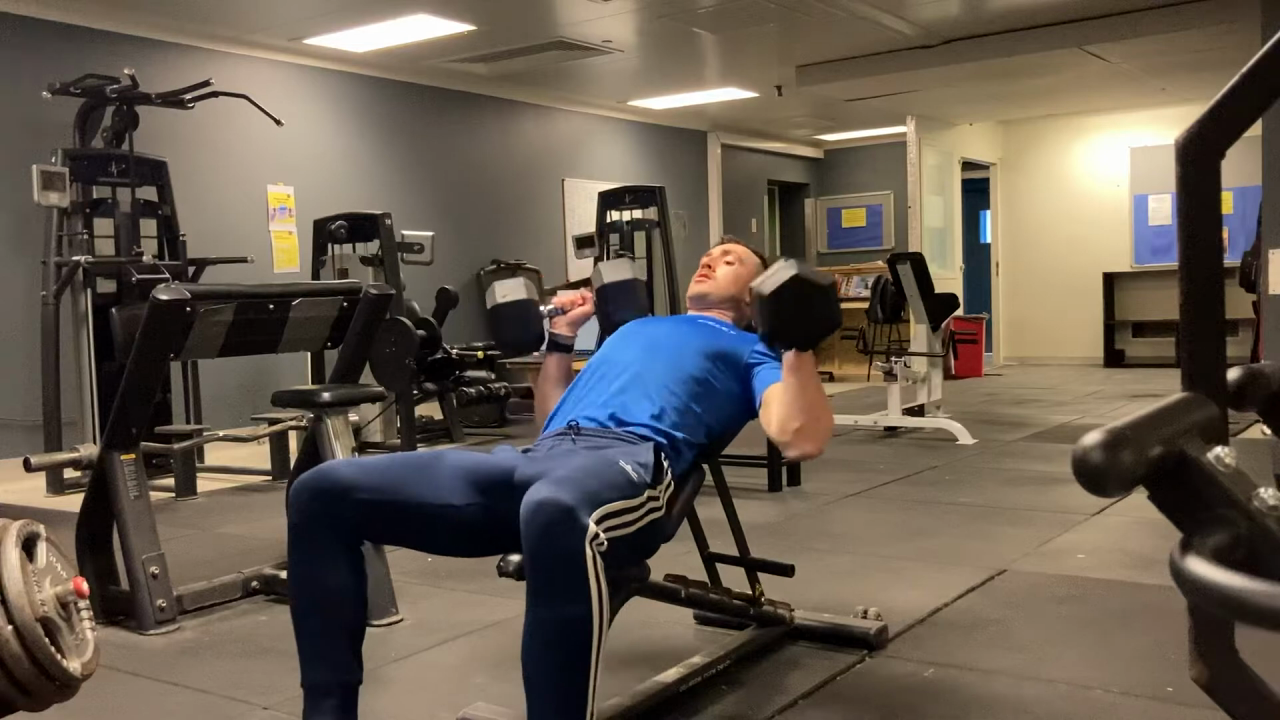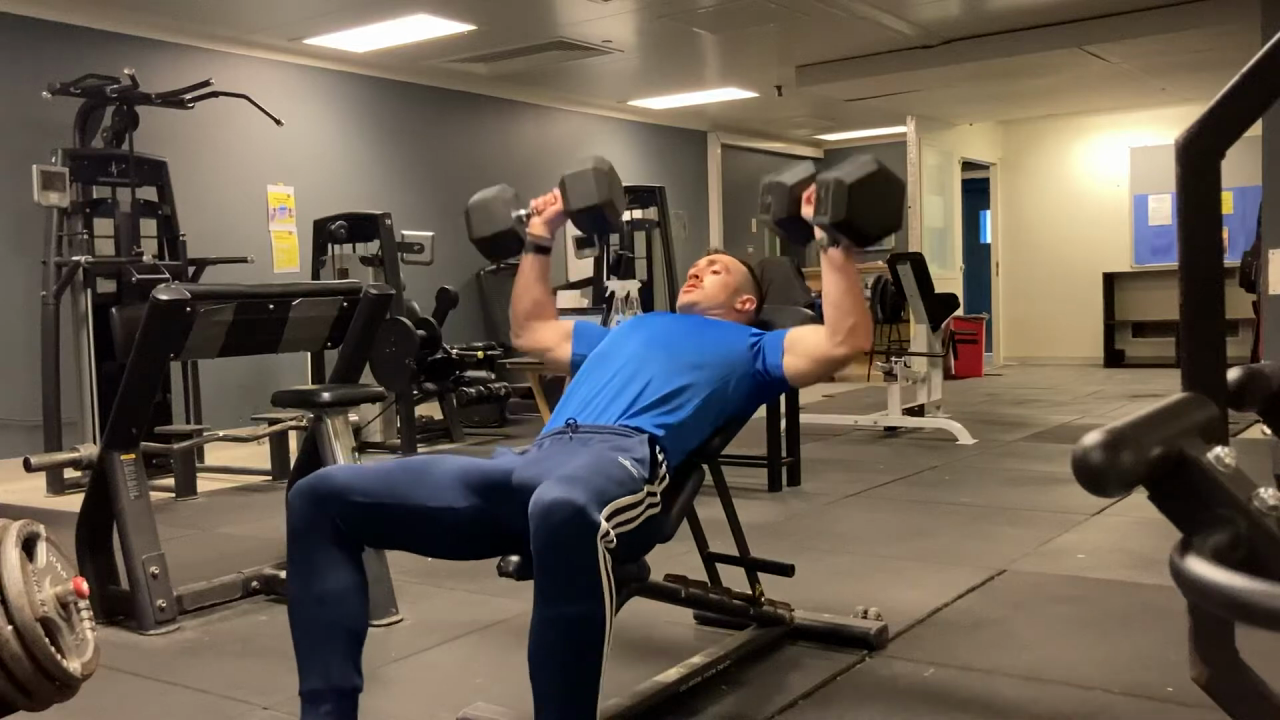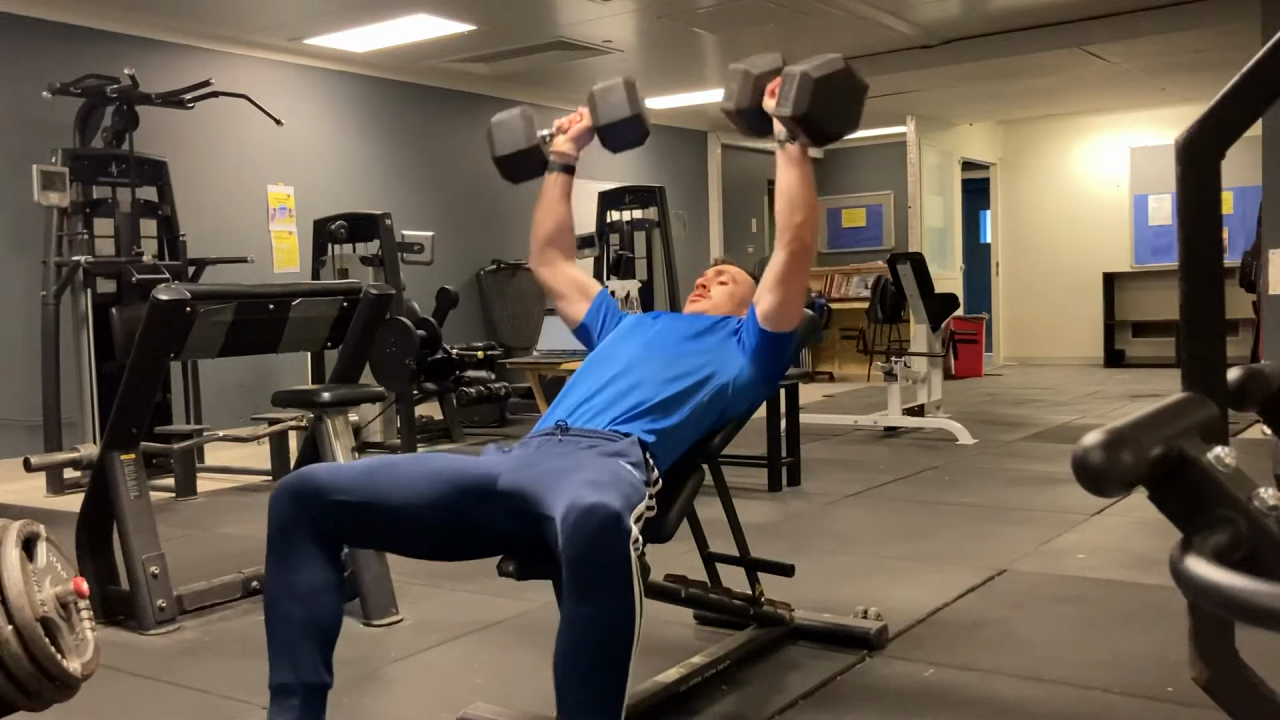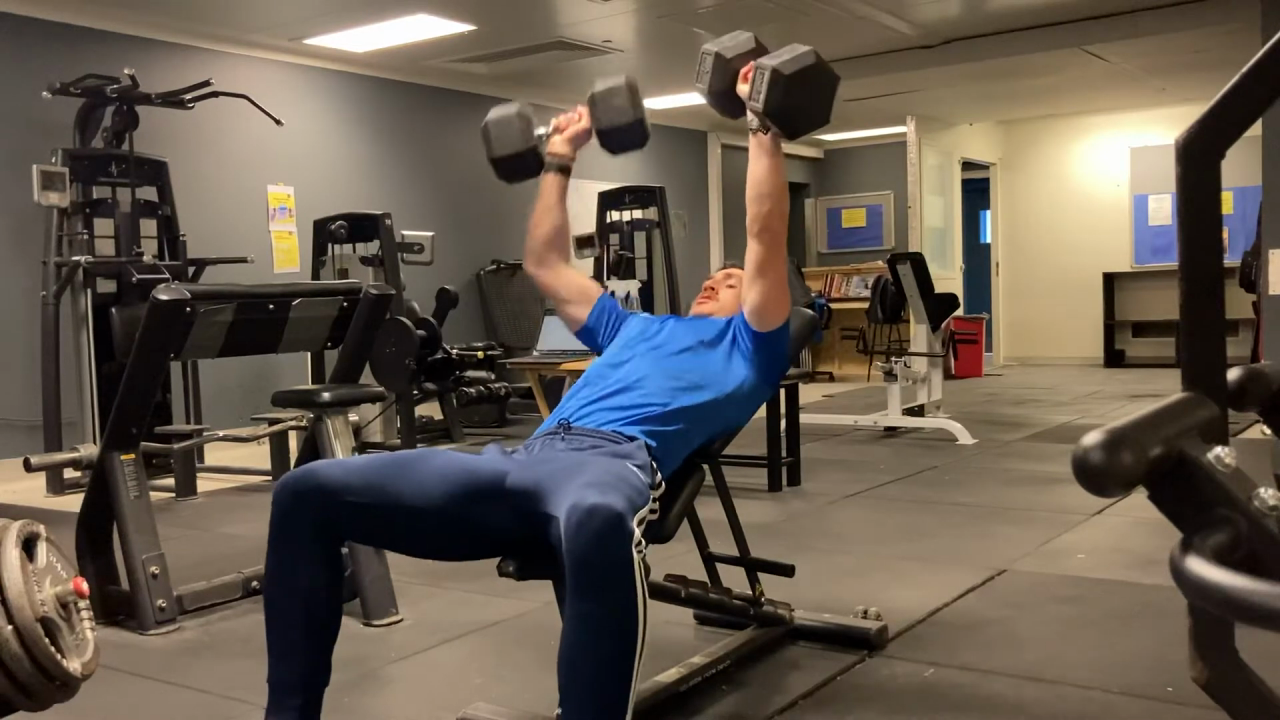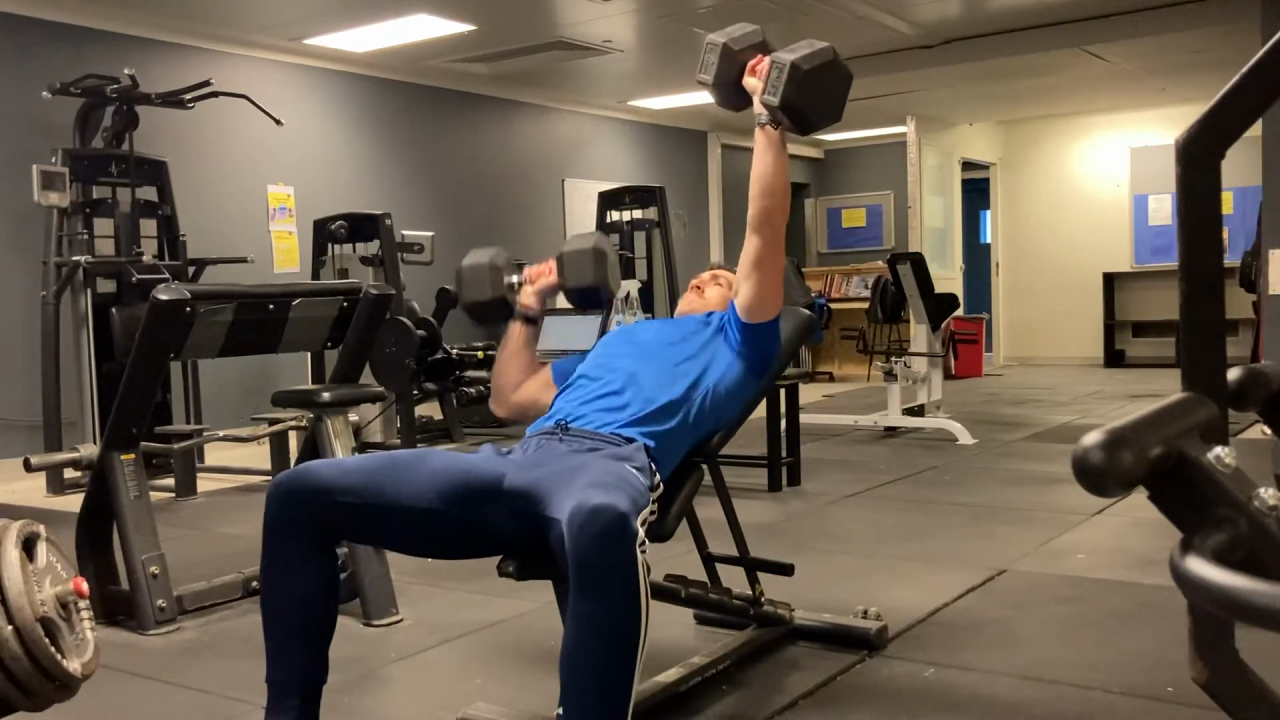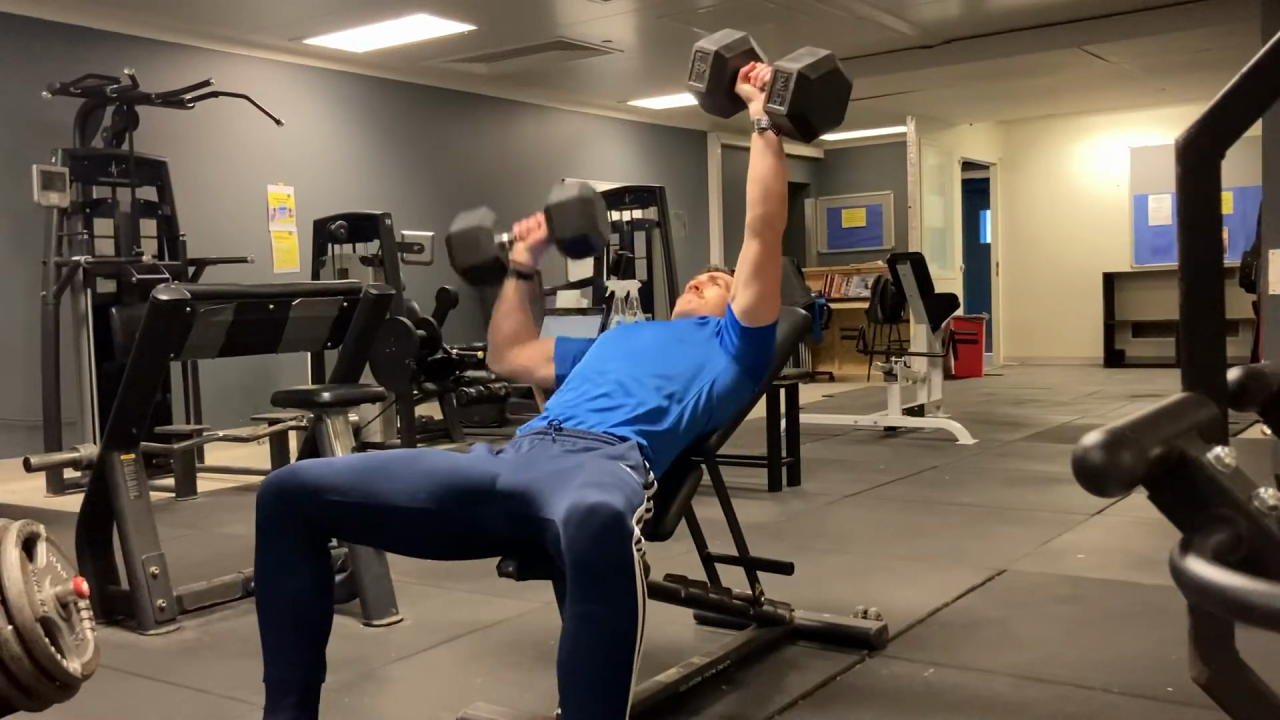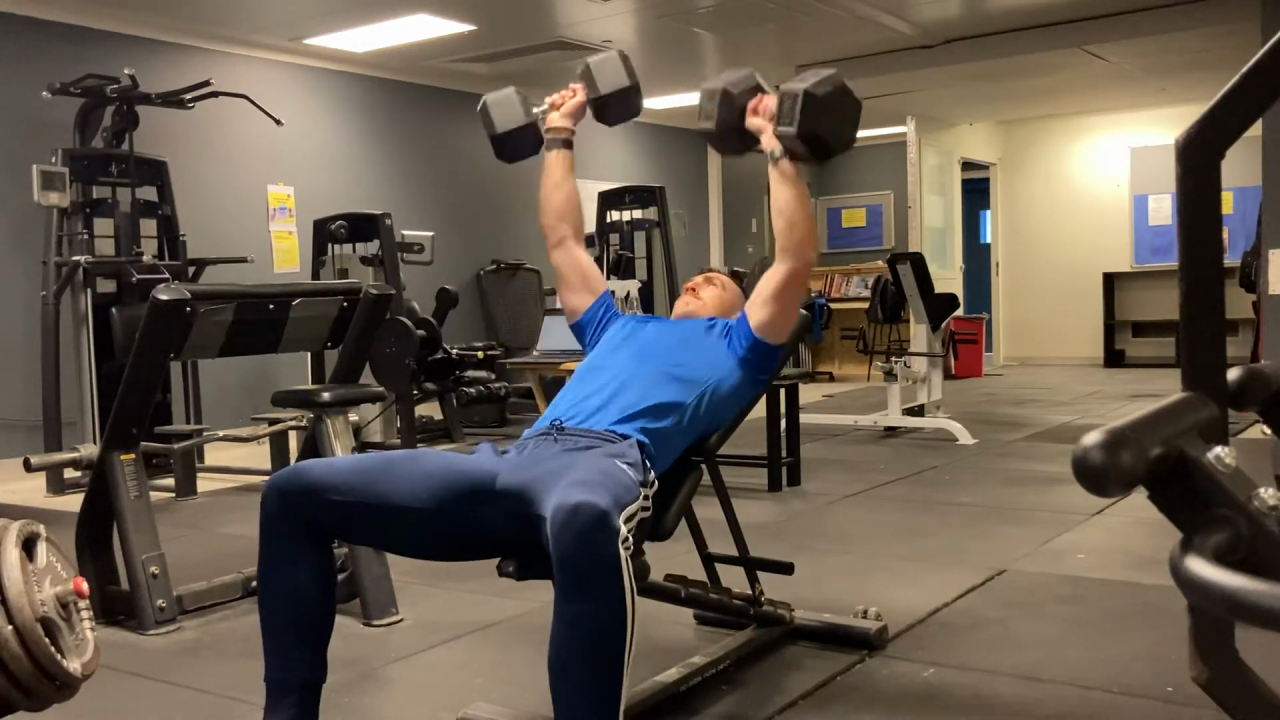
dt=0.5s
person 1, frame 1
left shoulder: (750, 351)
right shoulder: (633, 328)
left elbow: (803, 440)
right wrist: (560, 336)
left hip: (629, 461)
right hip: (535, 458)
left knee: (554, 511)
right knee: (323, 493)
person 1, frame 2
left shoulder: (747, 348)
right shoulder: (625, 331)
left elbow: (847, 340)
right elbow: (529, 333)
left wrist: (830, 236)
right wrist: (539, 240)
left hip: (623, 460)
right hip: (529, 459)
left knee: (562, 512)
right knee: (323, 497)
person 1, frame 3
left shoulder: (745, 350)
right shoulder: (628, 327)
left elbow: (794, 248)
right elbow: (550, 259)
left wrist: (789, 137)
right wrist: (563, 157)
left hip: (610, 462)
right hip: (512, 459)
left knee: (594, 520)
right knee: (306, 496)
person 1, frame 4
left shoulder: (748, 349)
right shoulder: (636, 328)
left elbow: (765, 239)
right elbow: (546, 264)
left wrist: (762, 124)
right wrist: (560, 158)
left hip: (618, 461)
right hip: (522, 459)
left knee: (597, 522)
right knee: (308, 492)
person 1, frame 5
left shoulder: (735, 341)
right shoulder: (618, 340)
left elbow: (765, 233)
right elbow: (508, 398)
left wrist: (767, 115)
right wrist: (527, 309)
left hip: (614, 461)
right hip: (517, 461)
left knee: (600, 522)
right knee: (300, 493)
person 1, frame 6
left shoulder: (732, 344)
right shoulder: (616, 338)
left elbow: (762, 237)
right elbow: (507, 354)
left wrist: (764, 121)
right wrist: (521, 266)
left hip: (607, 460)
right hip: (512, 458)
left knee: (595, 522)
right knee: (291, 491)
person 1, frame 7
left shoulder: (735, 347)
right shoulder: (620, 328)
left elbow: (792, 264)
right elbow: (564, 242)
left wrist: (777, 148)
right wrist: (559, 137)
left hip: (608, 460)
right hip: (515, 458)
left knee: (582, 520)
right knee: (296, 491)
